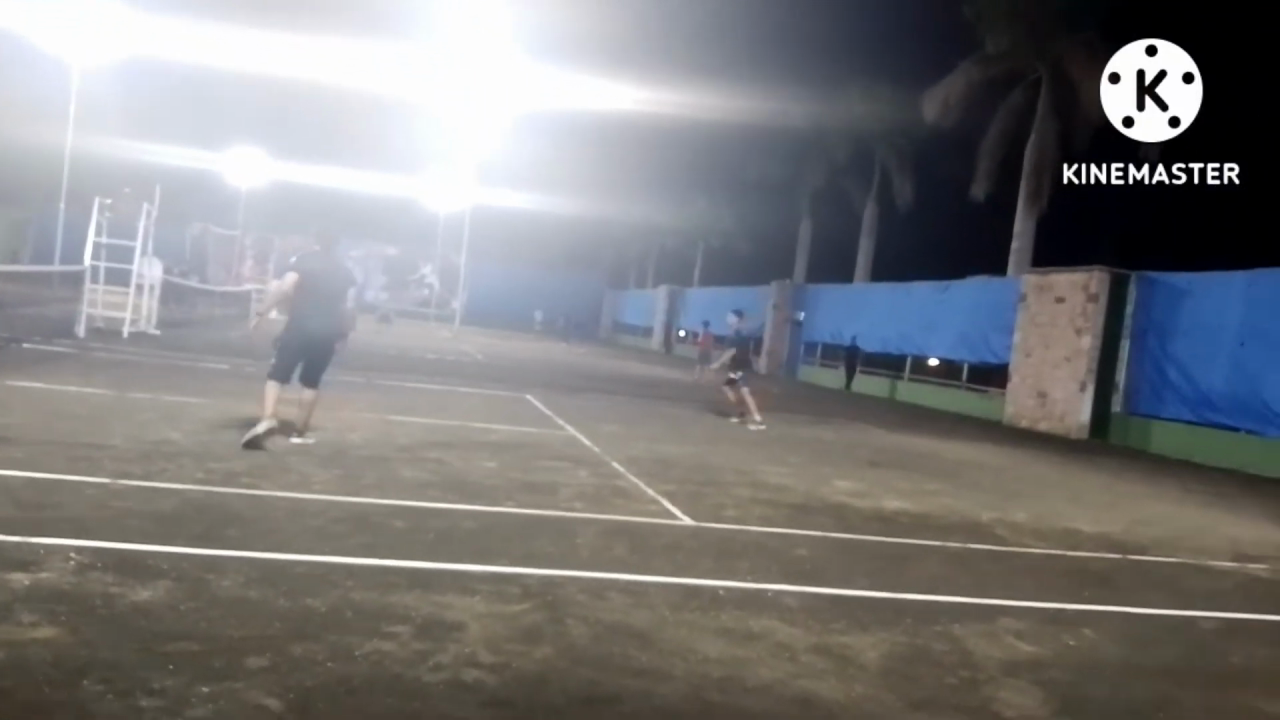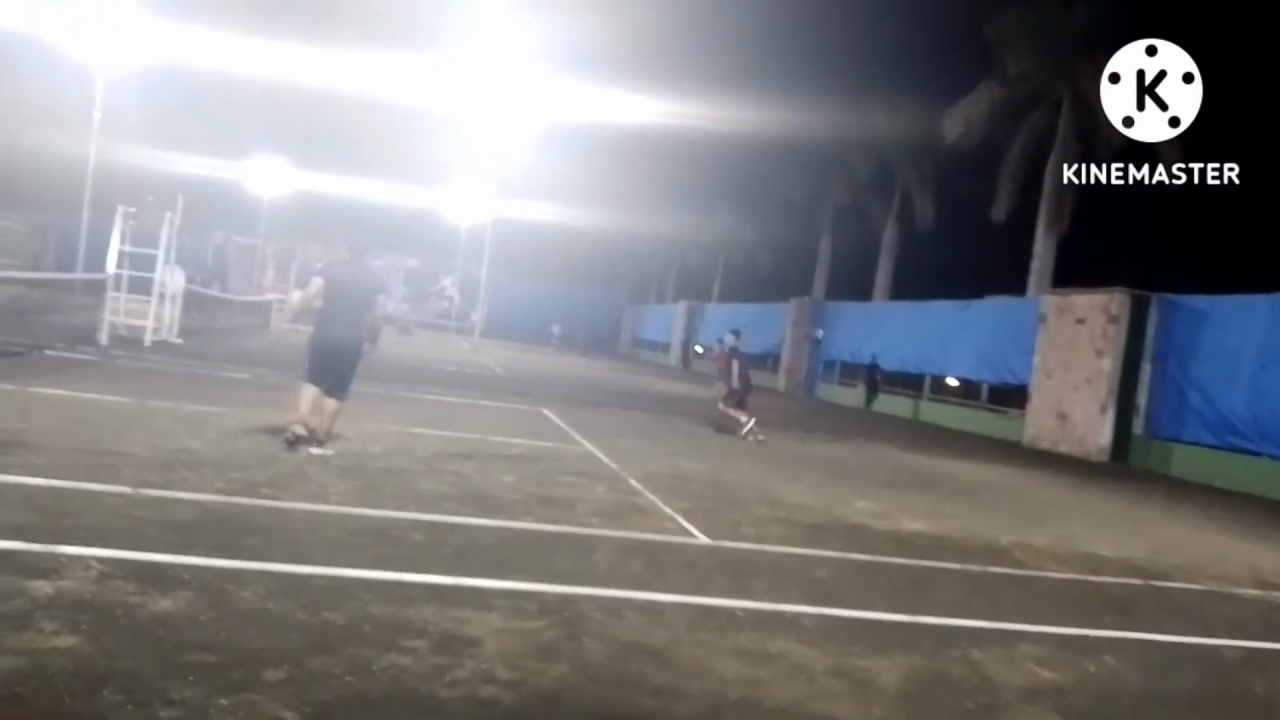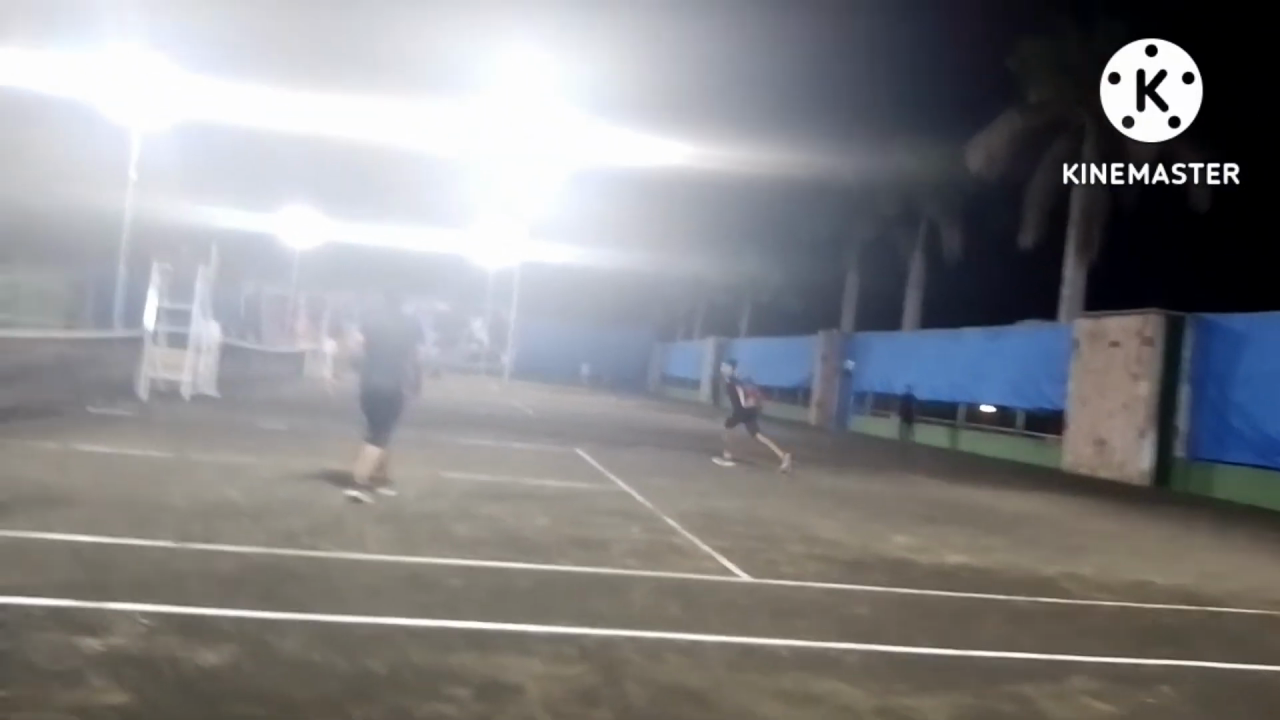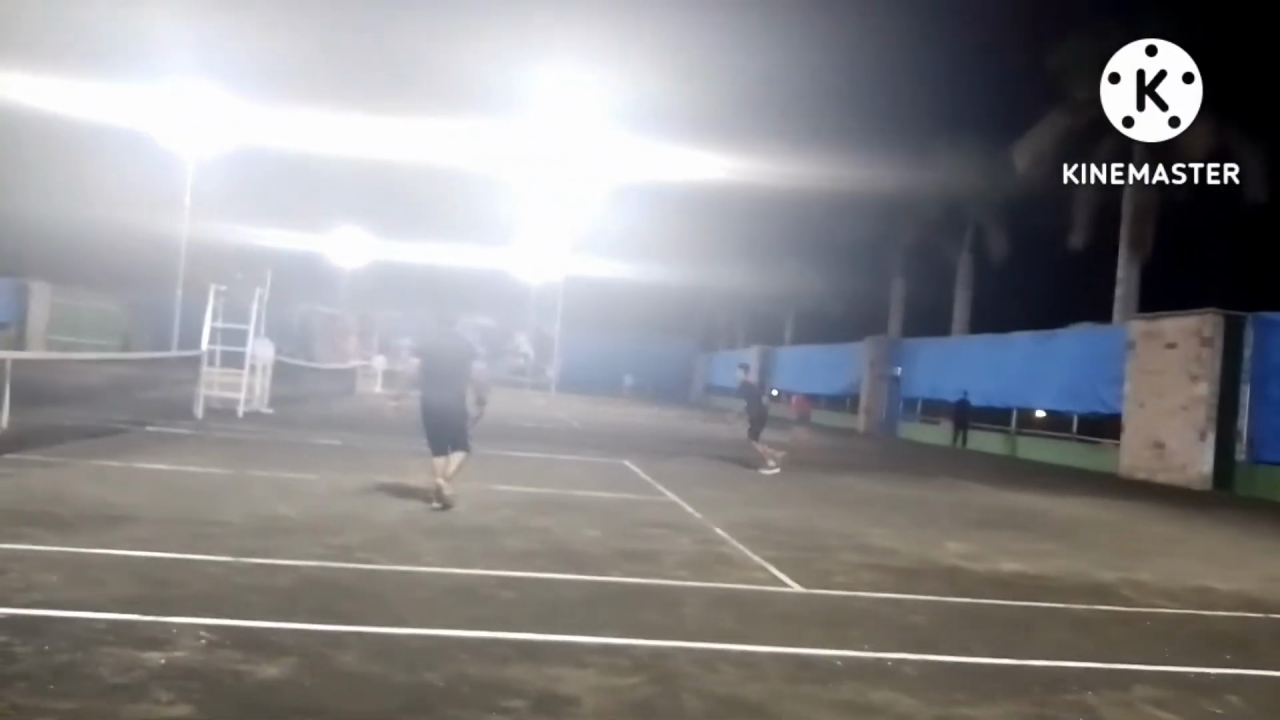
dt=0.2s
person 1, frame 1
left shoulder: (303, 261)
right shoulder: (345, 271)
left elbow: (283, 289)
right elbow: (349, 308)
left wrist: (260, 313)
right wrist: (343, 335)
left hip: (299, 328)
right hip: (327, 335)
left knee: (276, 377)
right knee: (311, 382)
left ankle: (267, 420)
right ankle: (300, 431)
person 1, frame 2
left shoulder: (331, 267)
right shoulder: (374, 278)
left elbow: (310, 294)
right elbow: (375, 313)
left wrist: (291, 316)
right wrist: (372, 339)
left hip: (324, 335)
right hip: (351, 342)
left knee: (313, 382)
right knee: (336, 392)
left ankle: (299, 422)
right ankle: (319, 442)
person 1, frame 3
left shoulder: (371, 320)
right shoulder: (411, 325)
left elbow: (357, 348)
right elbow: (414, 360)
right wrist: (410, 383)
left hip: (370, 385)
right hip: (393, 388)
left knee: (376, 433)
right knee: (378, 438)
left ankle: (380, 480)
right ankle: (359, 484)
person 1, frame 4
left shoulder: (426, 343)
right shoulder: (465, 345)
left elbow: (414, 373)
right elbow: (476, 376)
right wrist: (480, 401)
left hip: (430, 403)
right hip: (455, 404)
left knee: (438, 449)
right knee: (461, 449)
left ankle: (440, 493)
right ankle: (445, 479)
